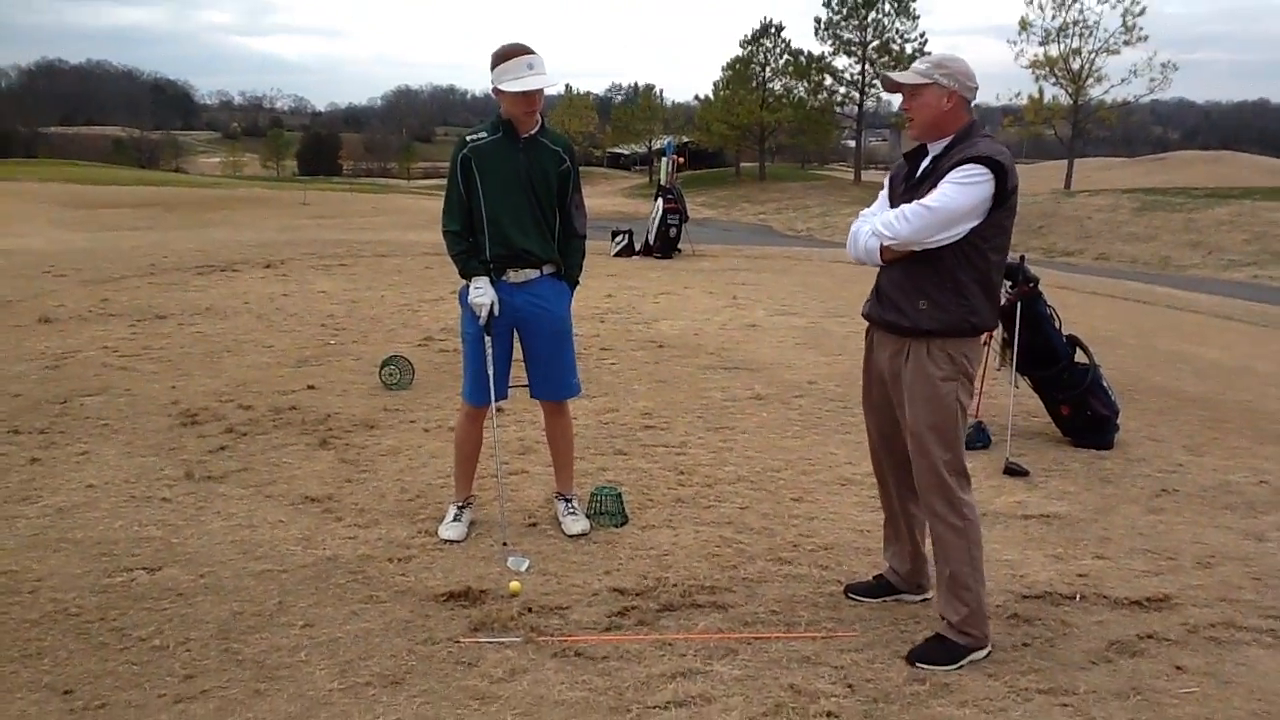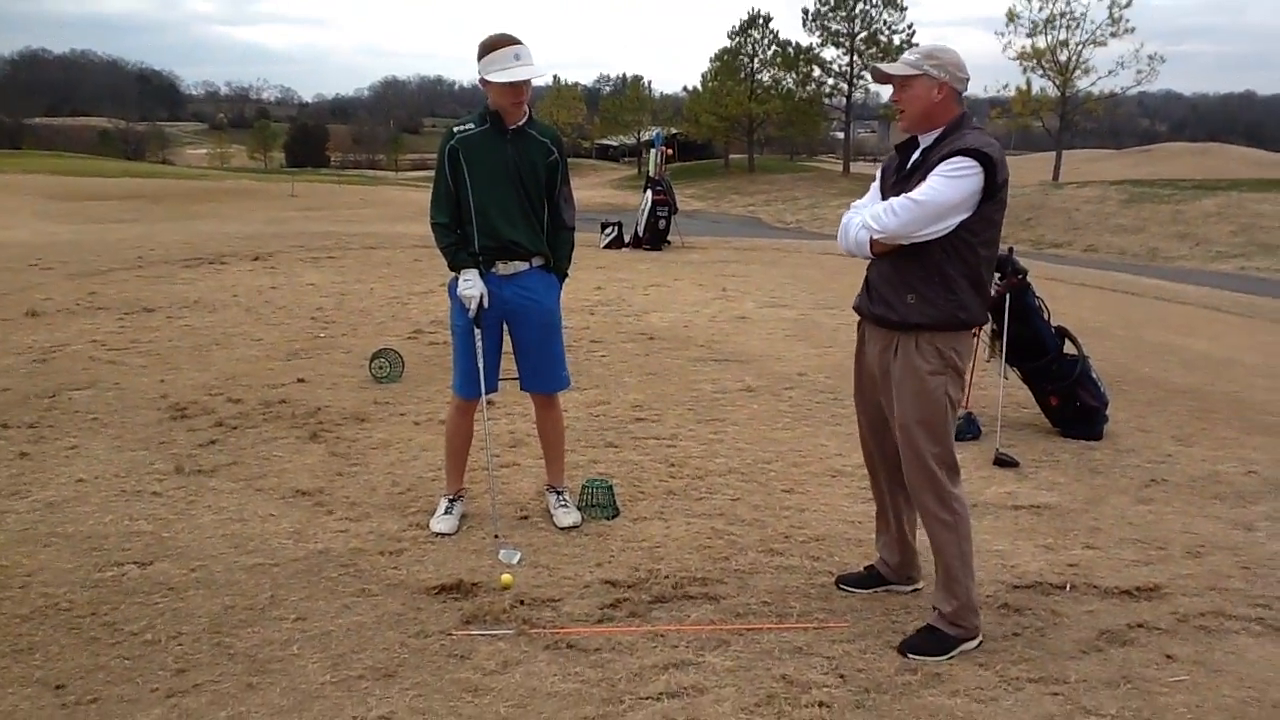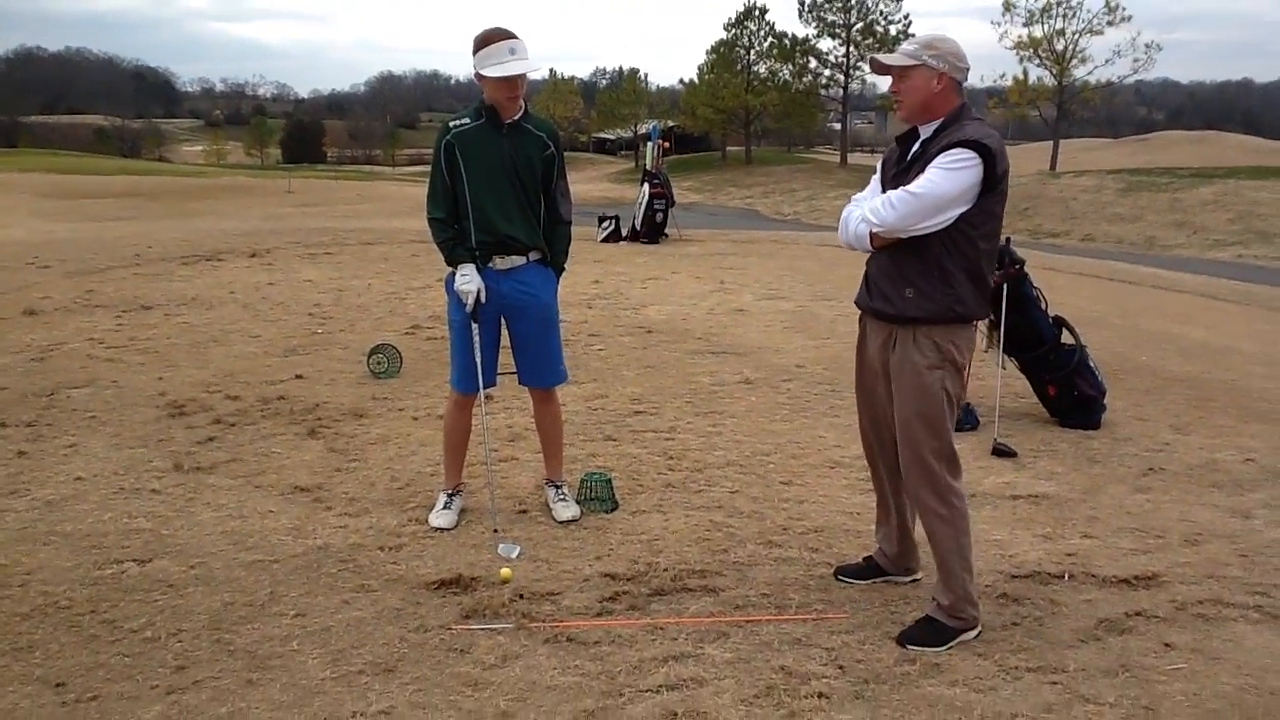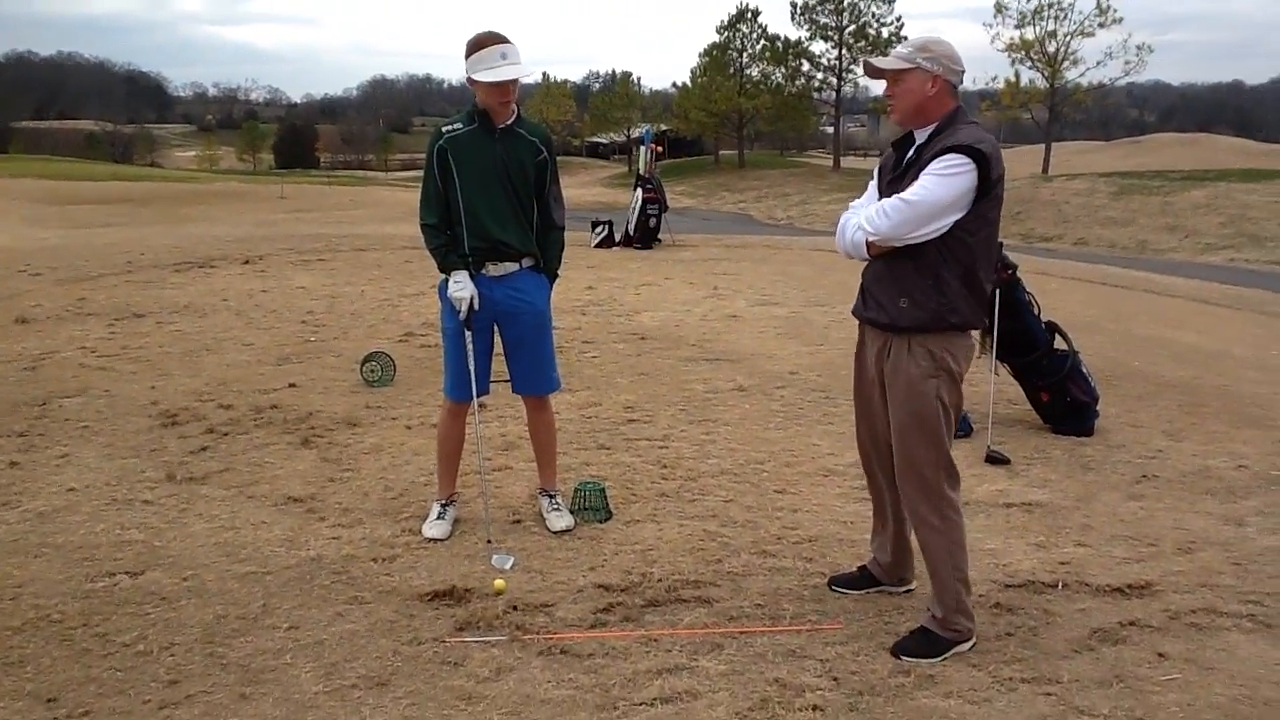
dt=0.1s
person 1, frame 1
left shoulder: (982, 165)
right shoulder: (910, 165)
left elbow: (906, 228)
right elbow: (860, 240)
left wrist: (885, 231)
right wrist: (894, 242)
left hip: (940, 344)
right hip: (886, 333)
left knee: (939, 478)
right knee: (893, 464)
left ankle: (967, 628)
right ankle: (905, 572)
person 1, frame 2
left shoulder: (972, 157)
right shoulder: (902, 158)
left elbow: (895, 222)
right elbow: (852, 232)
left wrist: (879, 225)
right wrist: (885, 236)
left hip: (932, 338)
right hip: (879, 326)
left knee: (929, 472)
right knee: (884, 456)
left ankle: (959, 617)
right ankle: (896, 564)
person 1, frame 3
left shoulder: (972, 149)
right shoulder: (903, 148)
left elbow: (892, 214)
right elbow: (852, 225)
left wrist: (879, 218)
right wrist: (884, 229)
left hip: (932, 332)
right hip: (880, 319)
left knee: (928, 466)
right knee: (884, 448)
left ankle: (958, 608)
right ankle: (895, 555)
person 1, frame 4
left shoulder: (966, 153)
right shoulder: (901, 153)
left elbow: (885, 225)
right elbow: (849, 233)
left wrist: (874, 228)
right wrist: (882, 237)
left hip: (930, 340)
right hip: (879, 328)
left knee: (925, 476)
right knee: (881, 459)
left ankle: (953, 621)
right ankle: (889, 565)
person 2, frame 1
left shoulder: (559, 151)
right shoulder: (472, 150)
left elbow: (573, 225)
right elbow: (455, 225)
left wrist: (566, 283)
right wrist: (477, 278)
left hip: (545, 288)
right hip: (488, 289)
left knee: (556, 400)
right knee: (475, 403)
left ankle: (565, 497)
right ankle: (461, 502)
person 2, frame 2
left shoulder: (547, 142)
right shoulder: (459, 141)
left elbow: (562, 218)
right elbow: (443, 217)
left wrist: (555, 276)
right wrist: (465, 270)
left hip: (534, 280)
right hip: (478, 281)
left knee: (546, 392)
right knee: (466, 396)
left ankle: (556, 490)
right ankle: (452, 495)
person 2, frame 3
left shoulder: (543, 136)
right shoulder: (455, 136)
left elbow: (559, 211)
right elbow: (440, 212)
left wrist: (551, 270)
right wrist: (462, 265)
left hip: (531, 275)
right hip: (475, 276)
left knee: (544, 387)
right knee: (463, 391)
left ankle: (555, 484)
right ankle: (451, 490)
person 2, frame 4
left shoulder: (536, 141)
right shoulder: (448, 141)
left elbow: (552, 217)
right elbow: (433, 218)
left wrist: (545, 277)
right wrist: (455, 272)
left hip: (524, 282)
right hip: (467, 283)
left knee: (538, 395)
right knee: (457, 399)
left ankle: (549, 493)
right ankle: (445, 500)
